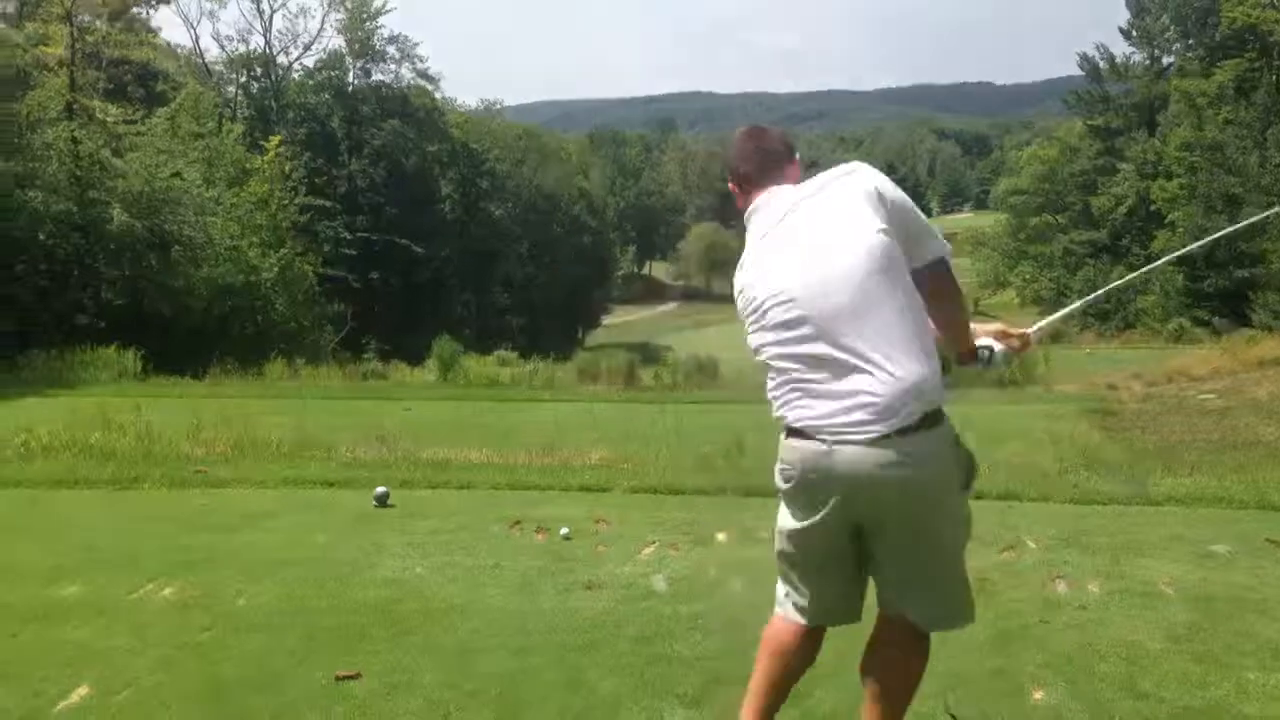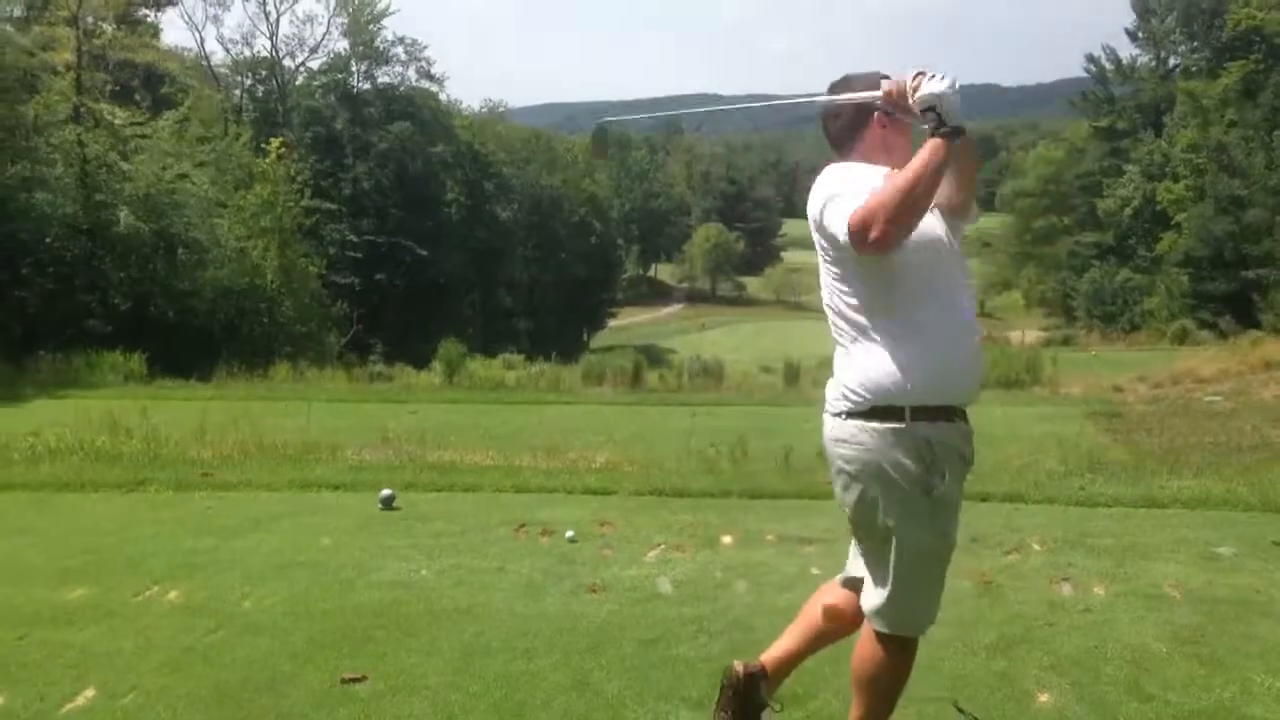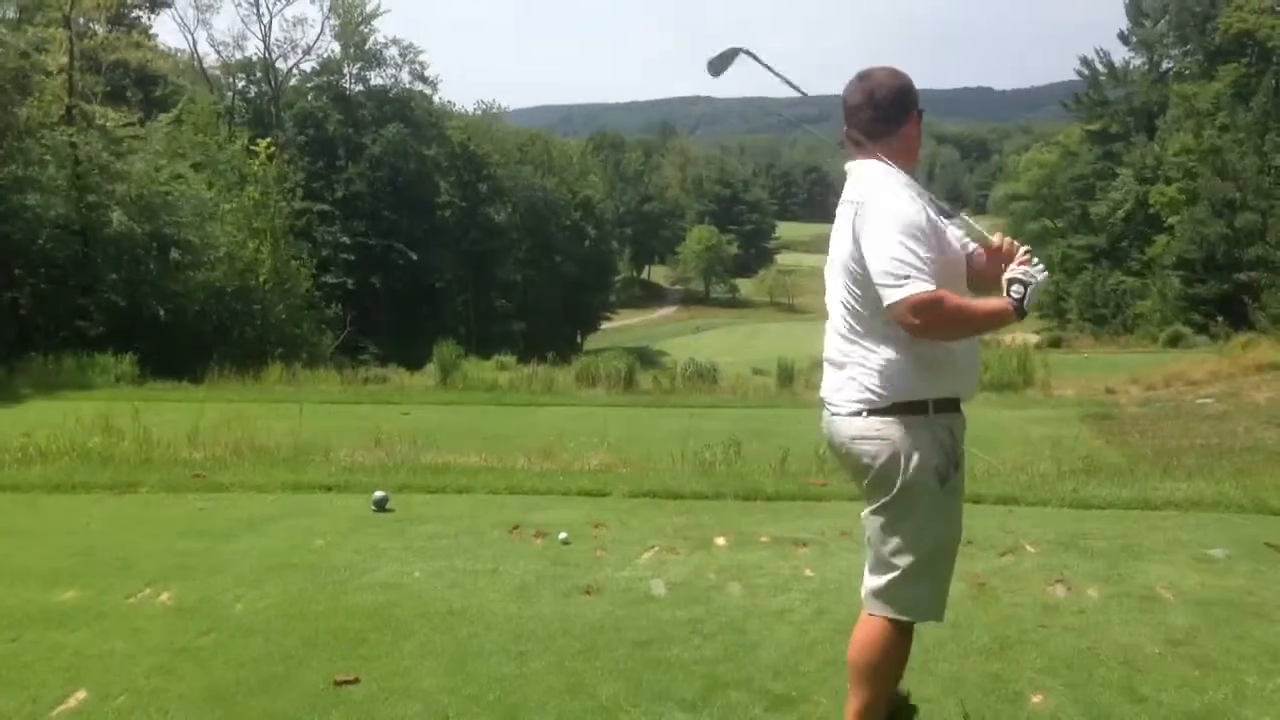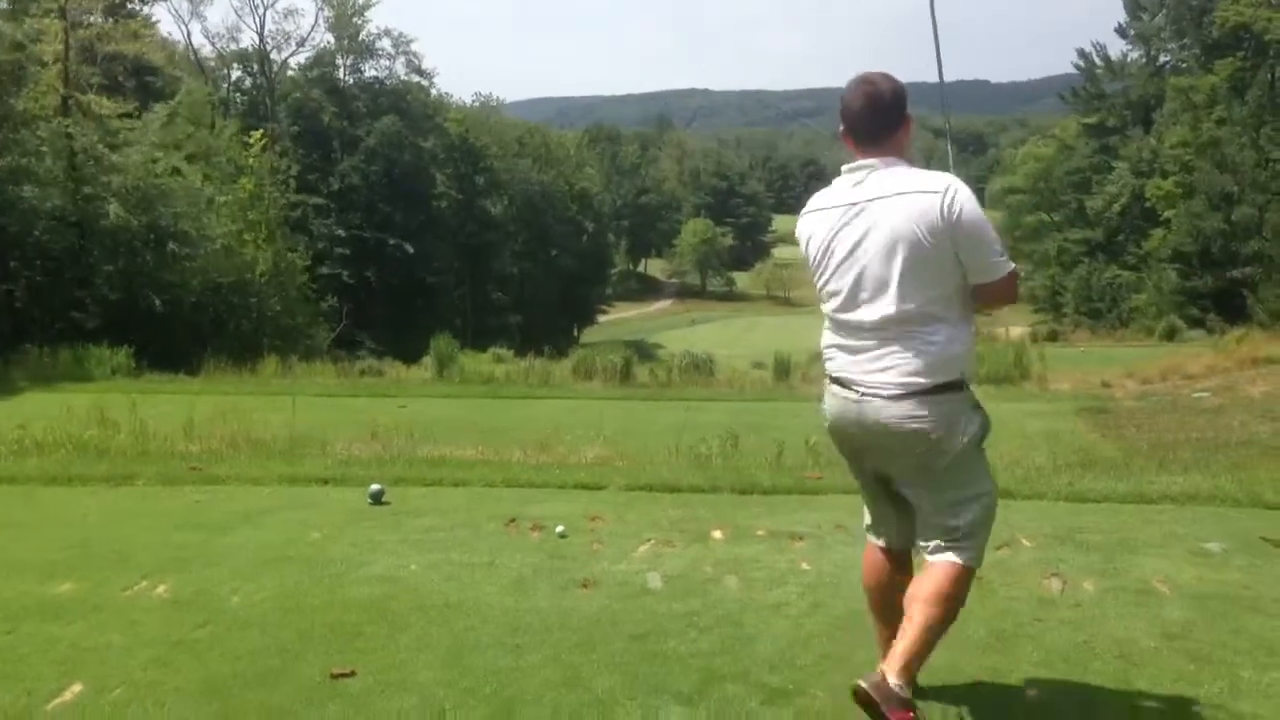
dt=0.4s
person 1, frame 1
left shoulder: (752, 272)
right shoulder: (858, 184)
right elbow: (934, 276)
left wrist: (964, 342)
right wrist: (967, 342)
left hip: (815, 456)
right hip: (909, 447)
left knee: (803, 609)
right knee: (909, 612)
person 1, frame 2
left shoulder: (903, 189)
right shoulder: (841, 183)
left elbow: (960, 175)
right elbow: (879, 227)
left wrist: (938, 121)
right wrist: (939, 127)
left hip: (916, 424)
right hip: (894, 431)
left knee: (871, 584)
right knee: (899, 610)
person 1, frame 3
left shoulder: (901, 196)
right shoulder: (884, 201)
left elbow: (961, 263)
right elbow: (923, 310)
left wrist: (993, 260)
right wrist: (1013, 303)
left hip: (879, 415)
right hip: (901, 423)
left knee: (901, 571)
right knee: (899, 591)
person 1, frame 4
left shoulder: (815, 211)
right shoulder: (943, 194)
right elbow: (1001, 289)
left hip: (846, 398)
right hip: (925, 404)
left knee: (886, 534)
right knee: (955, 548)
left ankle: (893, 665)
